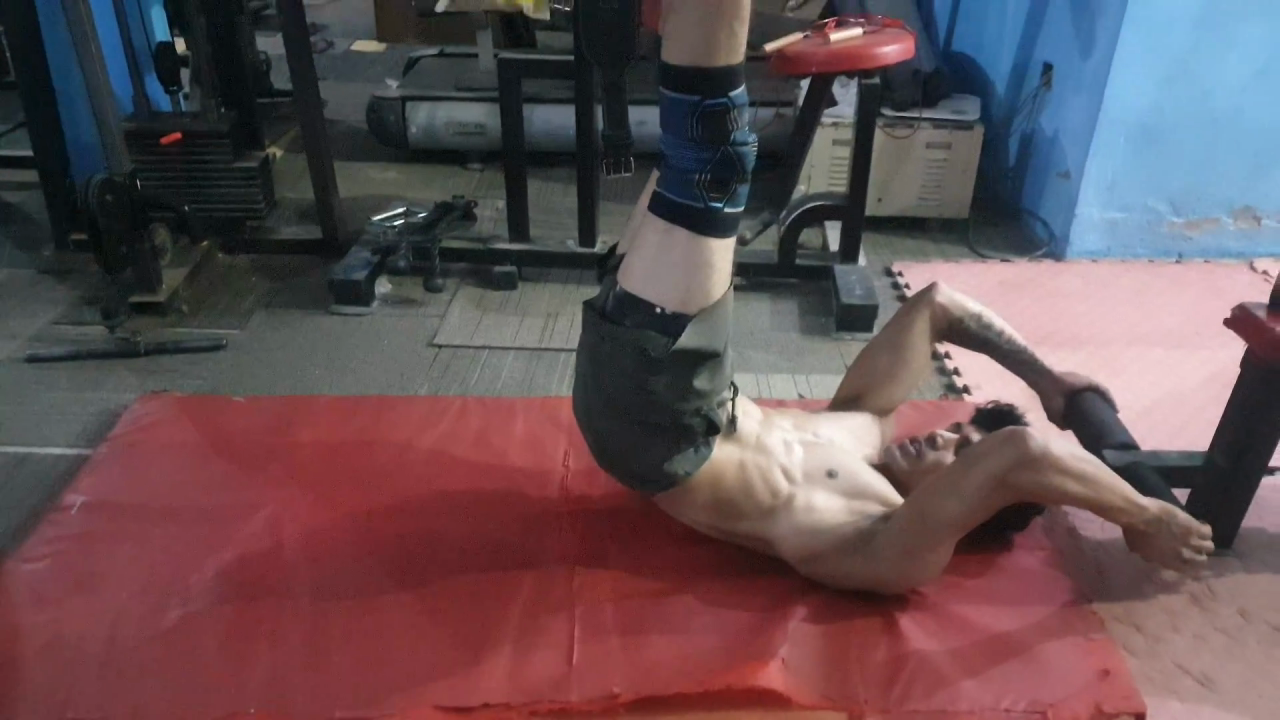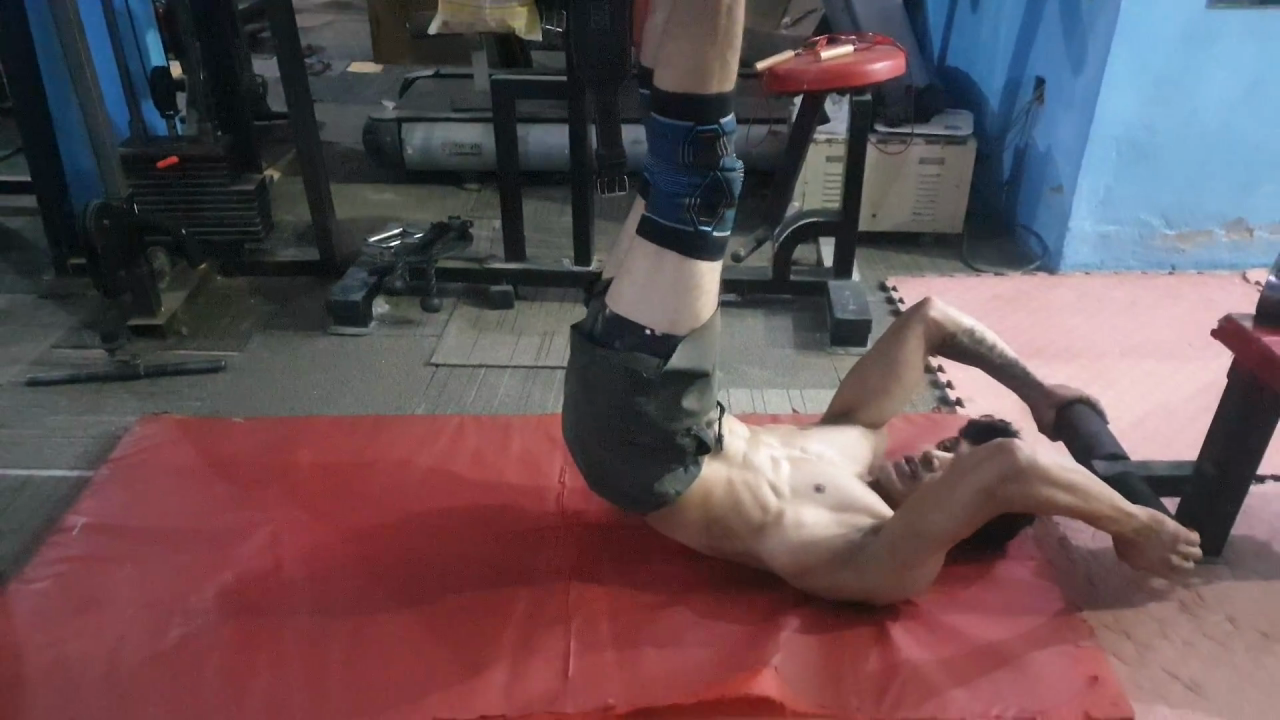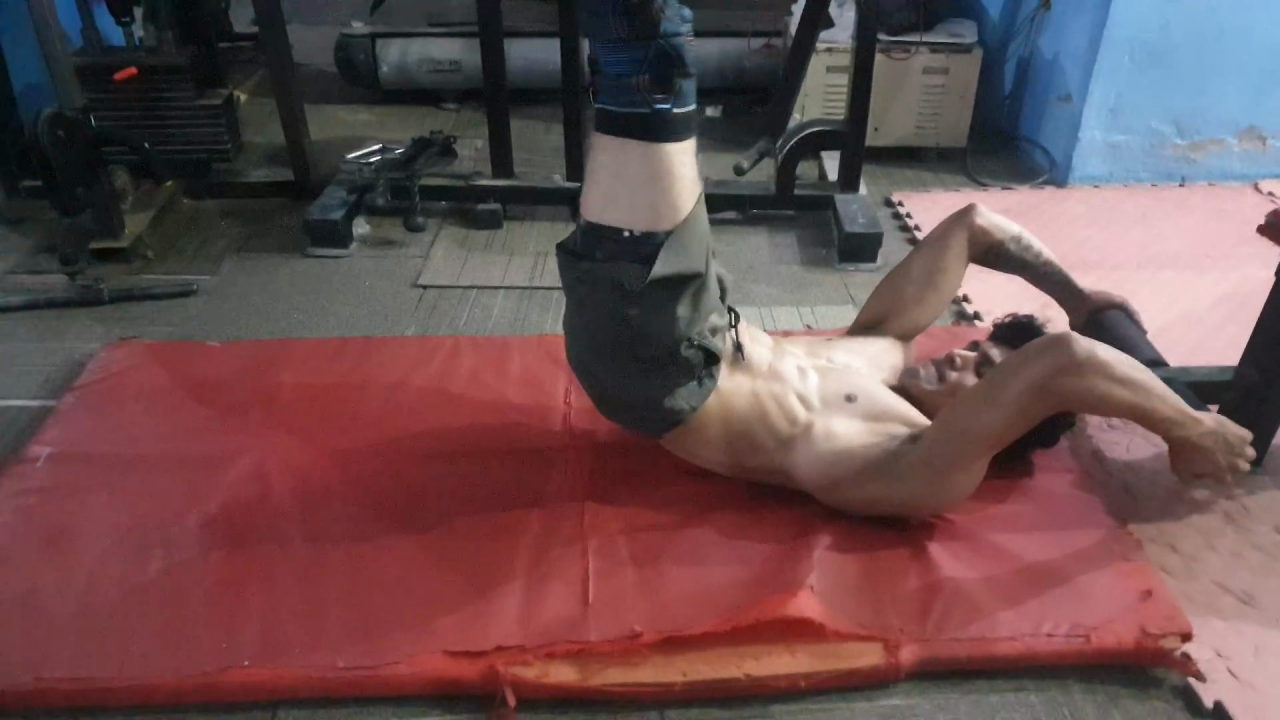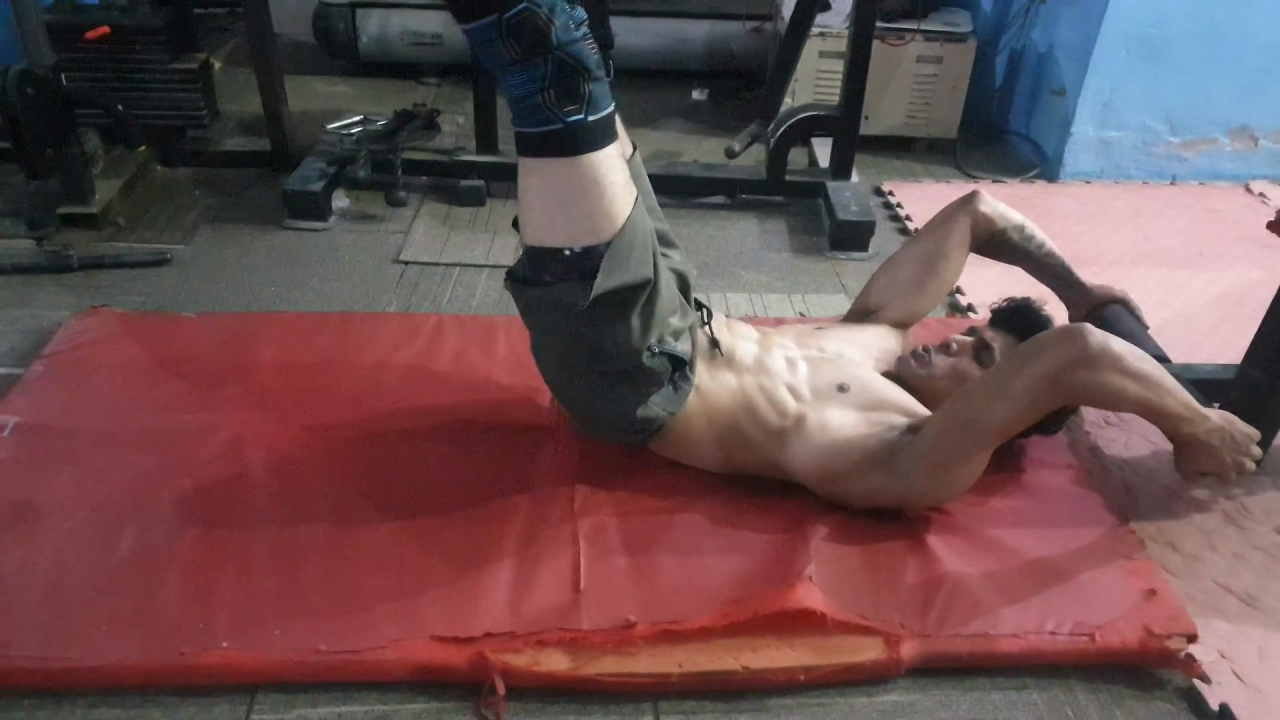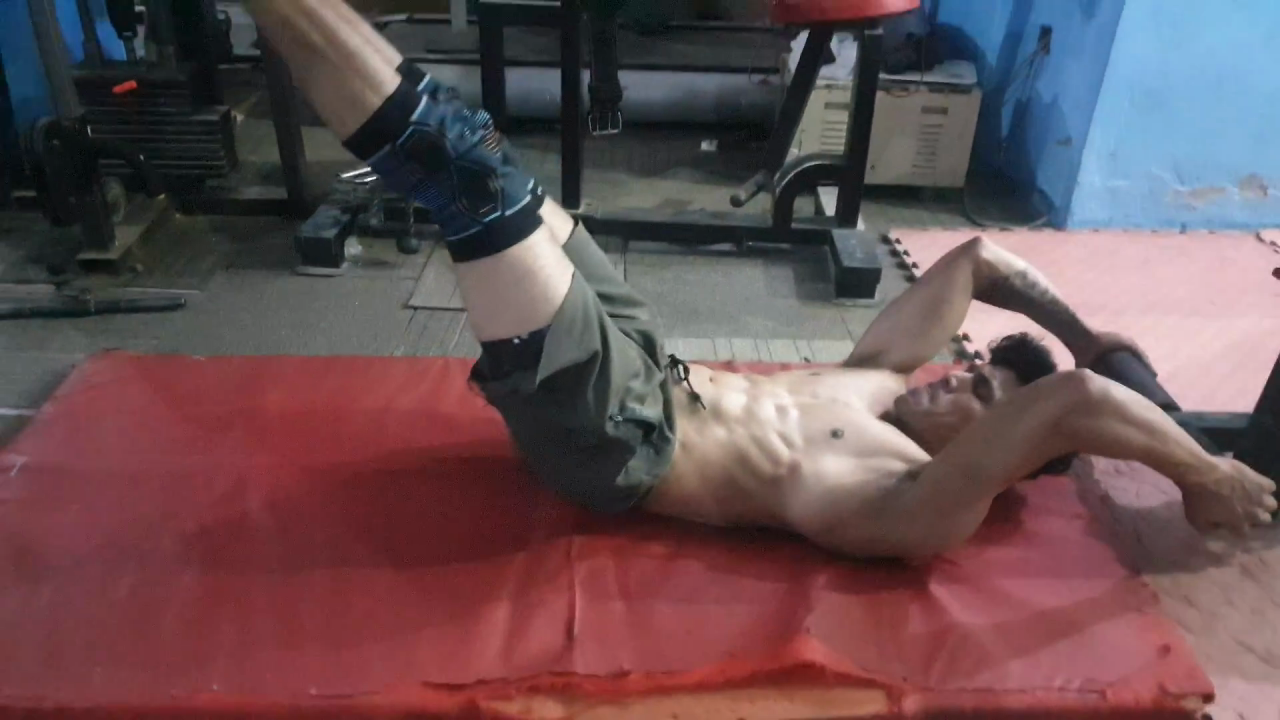
dt=1s
person 1, frame 1
left shoulder: (901, 555)
right shoulder: (864, 433)
right elbow: (937, 305)
left wrist: (1145, 519)
right wrist: (1046, 380)
left hip: (649, 416)
right hip: (642, 376)
person 1, frame 2
left shoulder: (895, 566)
right shoulder: (855, 444)
right elbow: (929, 319)
left wrist: (1135, 526)
right wrist: (1037, 392)
left hip: (637, 437)
right hip: (631, 398)
person 1, frame 3
left shoulder: (933, 477)
right shoulder: (883, 355)
right elbow: (973, 225)
left wrist: (1193, 432)
right wrist: (1079, 299)
left hip: (652, 364)
right hip: (697, 336)
person 1, frame 4
left shoulder: (930, 466)
right shoulder: (878, 340)
right elbow: (975, 212)
left wrist: (1197, 429)
right wrist: (1079, 291)
left hip: (630, 372)
right hip: (682, 328)
person 1, frame 5
left shoulder: (931, 510)
right shoulder: (881, 386)
left elbow: (1074, 403)
right elbow: (977, 258)
right wrist: (1085, 337)
left hip: (614, 438)
right hip: (655, 378)
left knee: (478, 181)
right knee: (485, 171)
